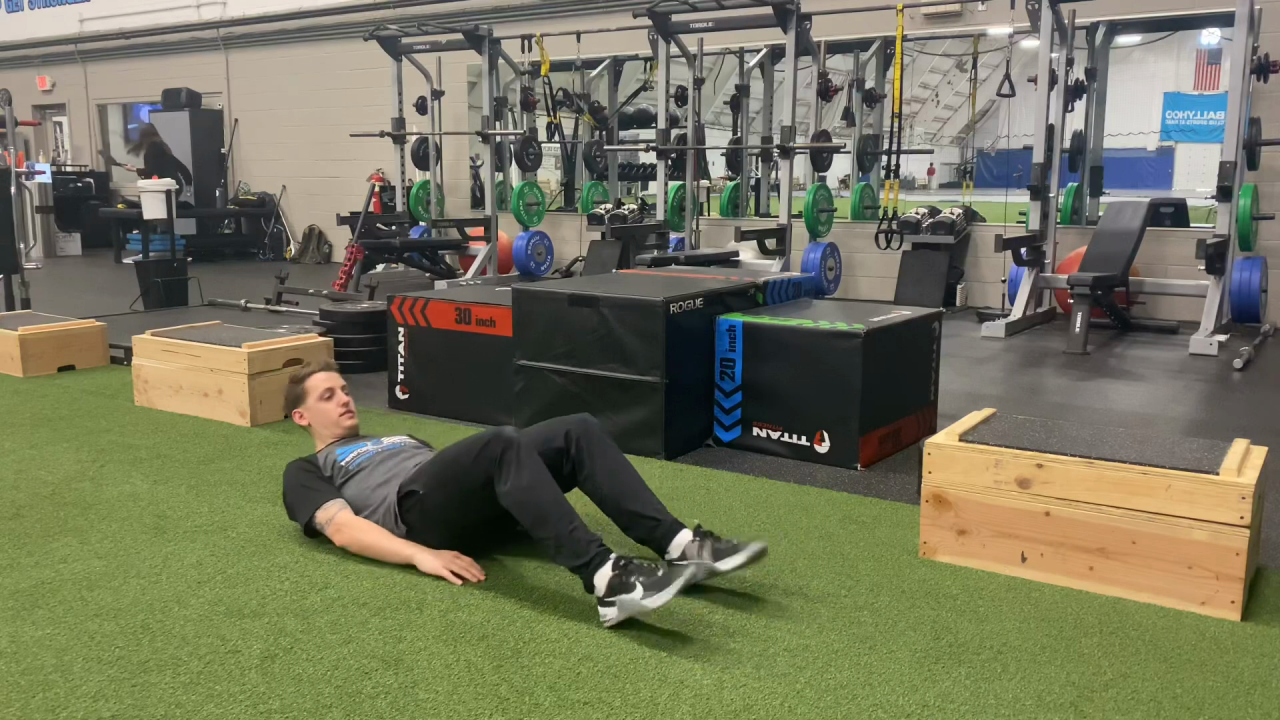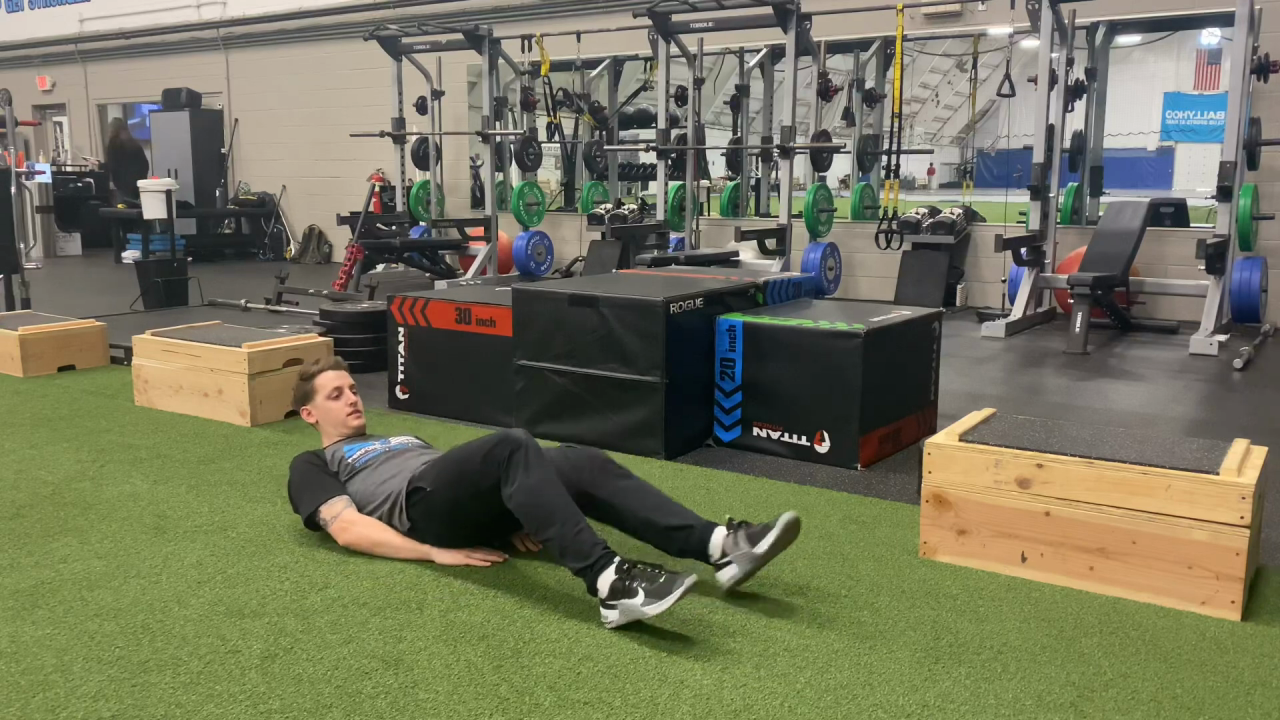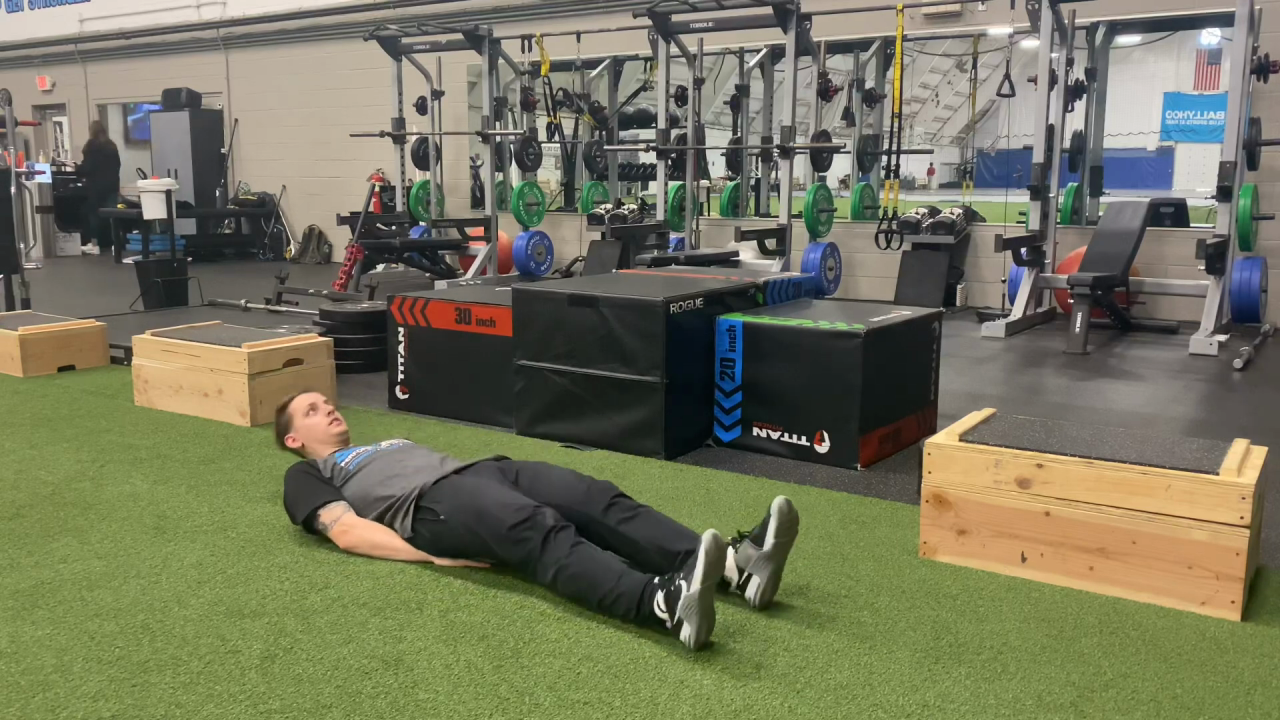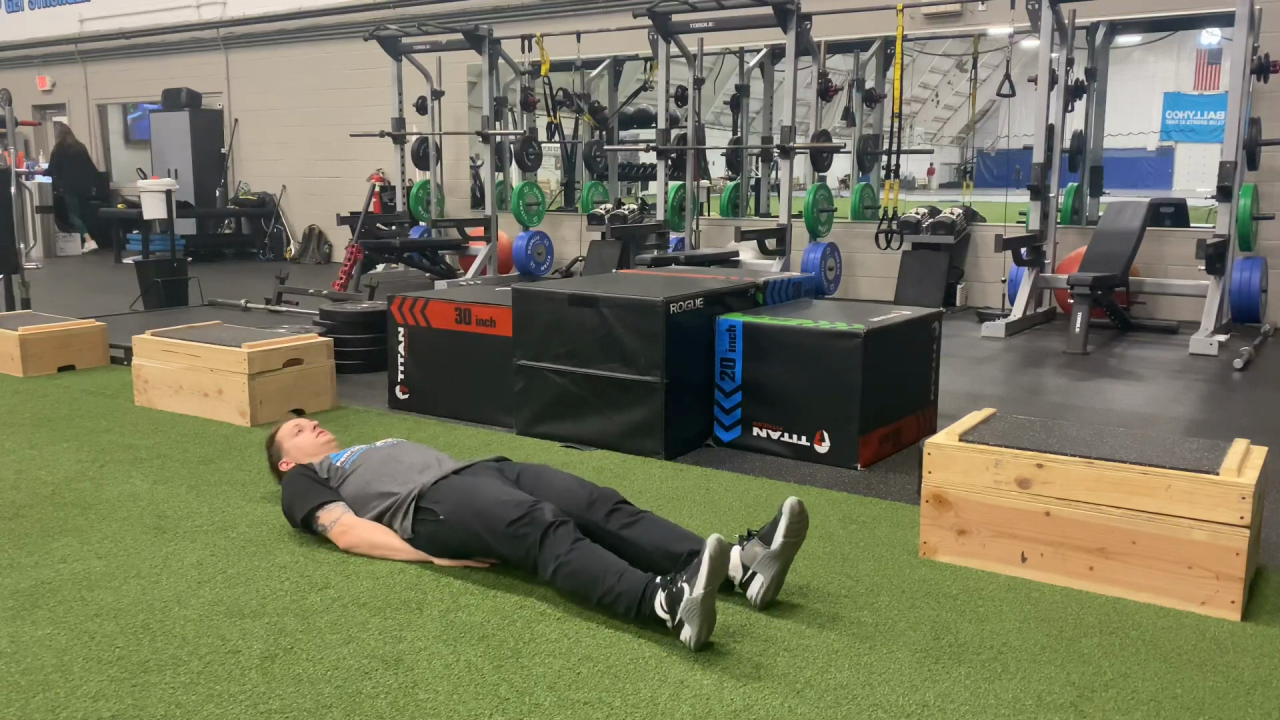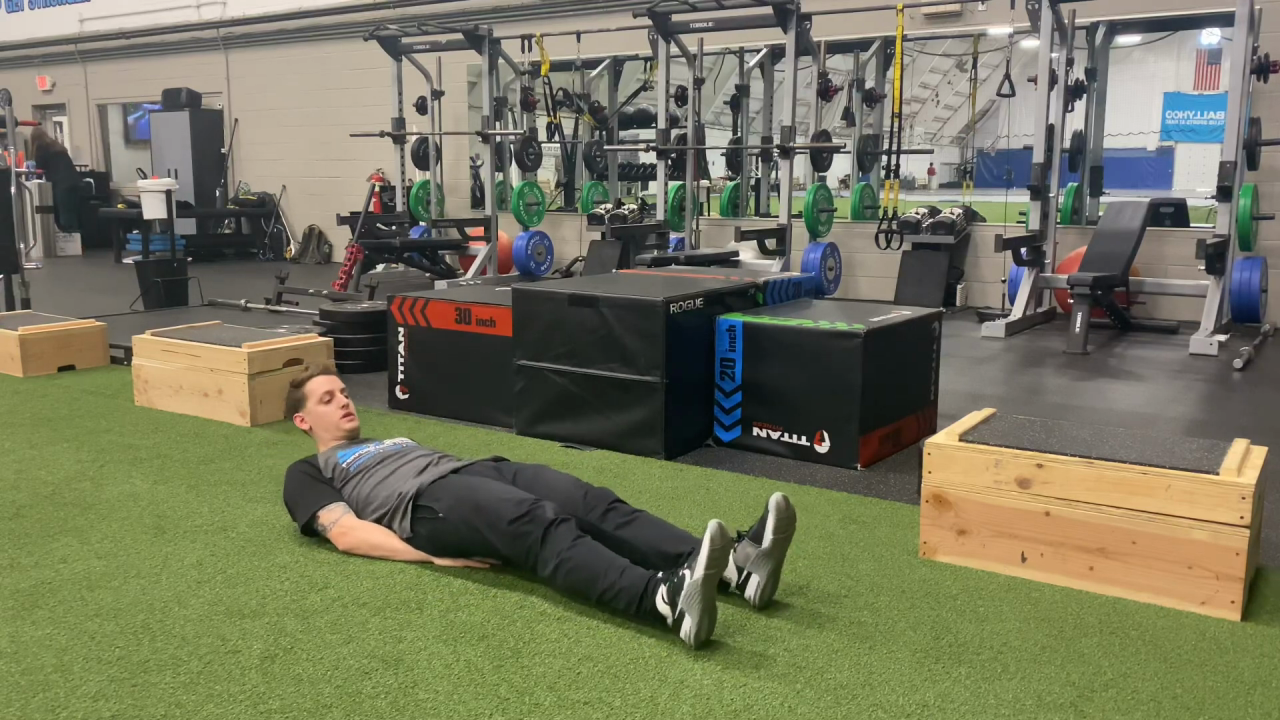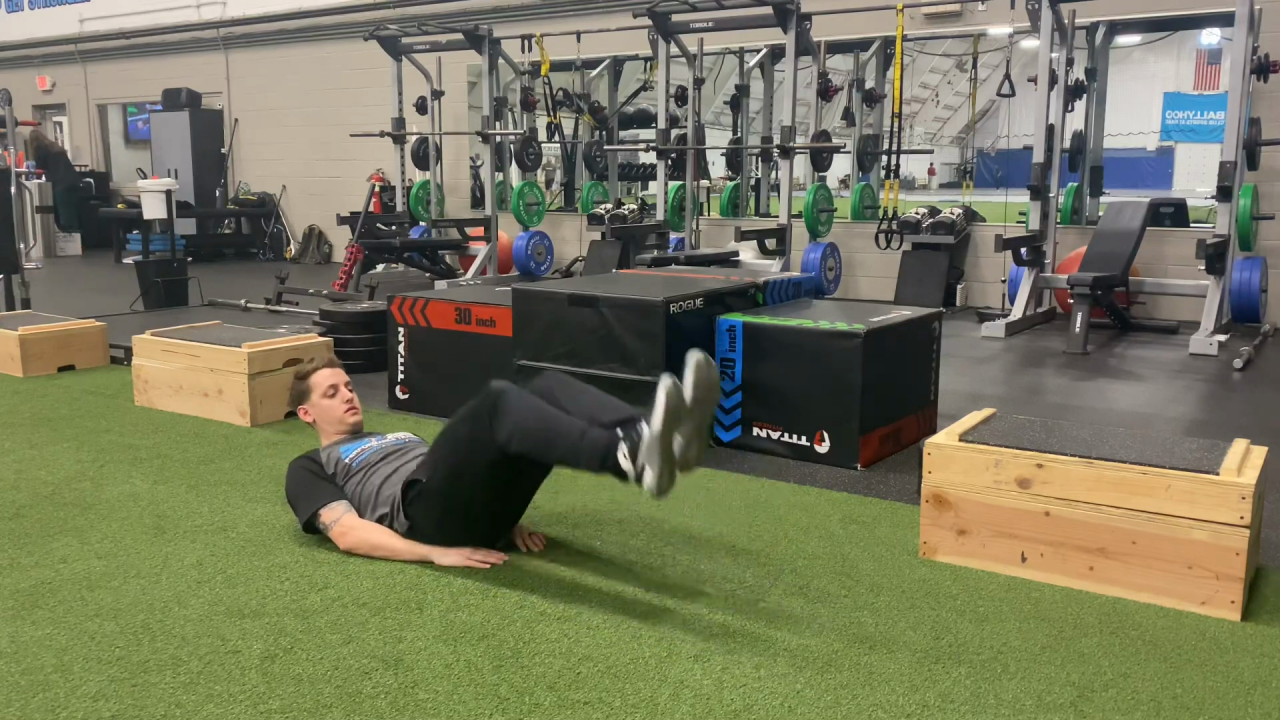
dt=0.7s
person 1, frame 1
left shoulder: (401, 438)
right shoulder: (306, 472)
right elbow: (344, 530)
left wrist: (527, 508)
right wrist: (422, 555)
left hip: (483, 509)
right hip: (417, 507)
left knee: (579, 431)
right knee: (504, 442)
left ankle: (681, 545)
right ankle: (607, 579)
person 1, frame 2
left shoulder: (402, 440)
right shoulder: (312, 466)
right elbow: (348, 530)
left wrist: (512, 519)
right wrist: (436, 552)
left hip: (482, 501)
right hip: (423, 505)
left knee: (587, 468)
right knee: (513, 445)
left ankle: (722, 547)
right ankle: (611, 583)
person 1, frame 3
left shoulder: (389, 443)
right shoulder: (306, 478)
right elbow: (347, 532)
right wrist: (433, 555)
right hip: (431, 504)
left knee: (599, 502)
right knee: (544, 533)
left ankle: (734, 565)
right ankle: (666, 603)
person 1, frame 4
left shoulder: (378, 449)
right shoulder: (307, 482)
right elbow: (347, 532)
right wrist: (434, 556)
right hip: (432, 502)
left knee: (600, 508)
right knee: (542, 527)
left ankle: (739, 564)
right ankle: (667, 600)
person 1, frame 5
left shoulder: (391, 443)
right shoulder: (309, 474)
right elbow: (346, 533)
right wrist: (434, 553)
right hip: (428, 507)
left knee: (593, 505)
right knee: (540, 525)
left ankle: (733, 565)
right ankle: (667, 599)
person 1, frame 6
left shoulder: (393, 438)
right shoulder: (311, 468)
right elbow: (347, 533)
left wrist: (506, 517)
right wrist: (433, 552)
left hip: (482, 502)
right hip: (429, 510)
left knee: (548, 388)
right knee: (497, 402)
left ankle: (648, 442)
right ankle: (631, 456)
